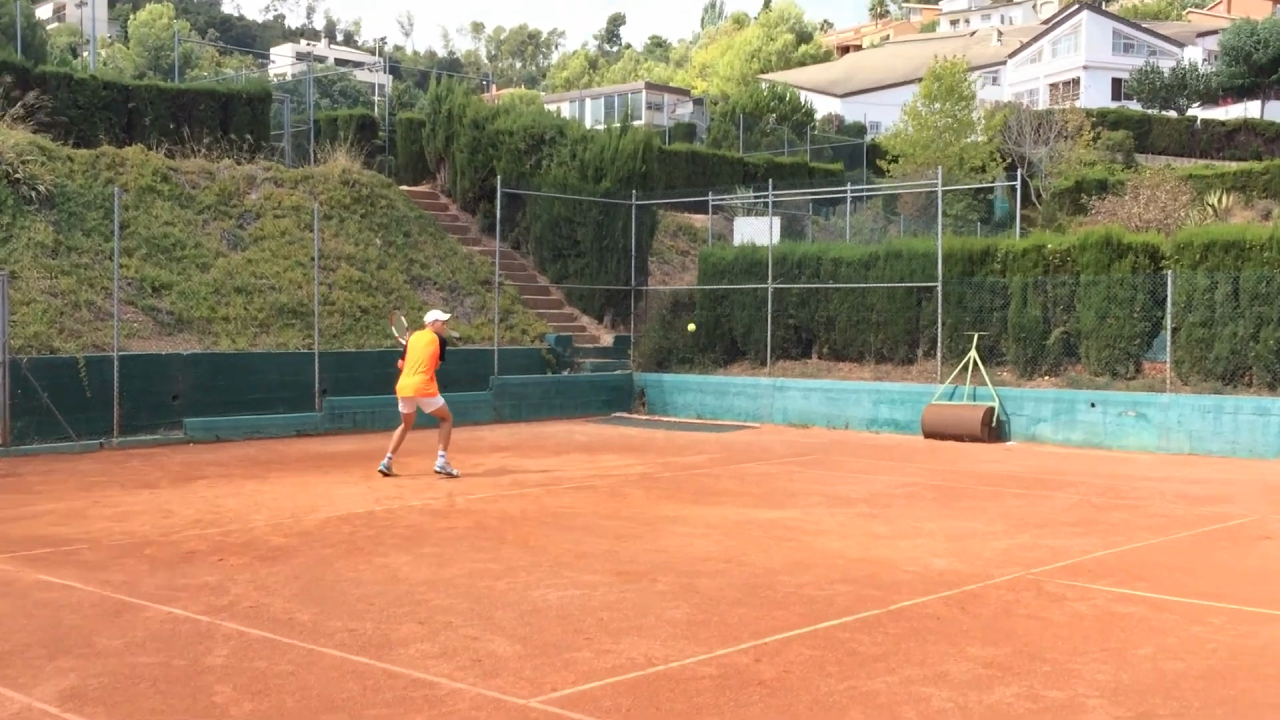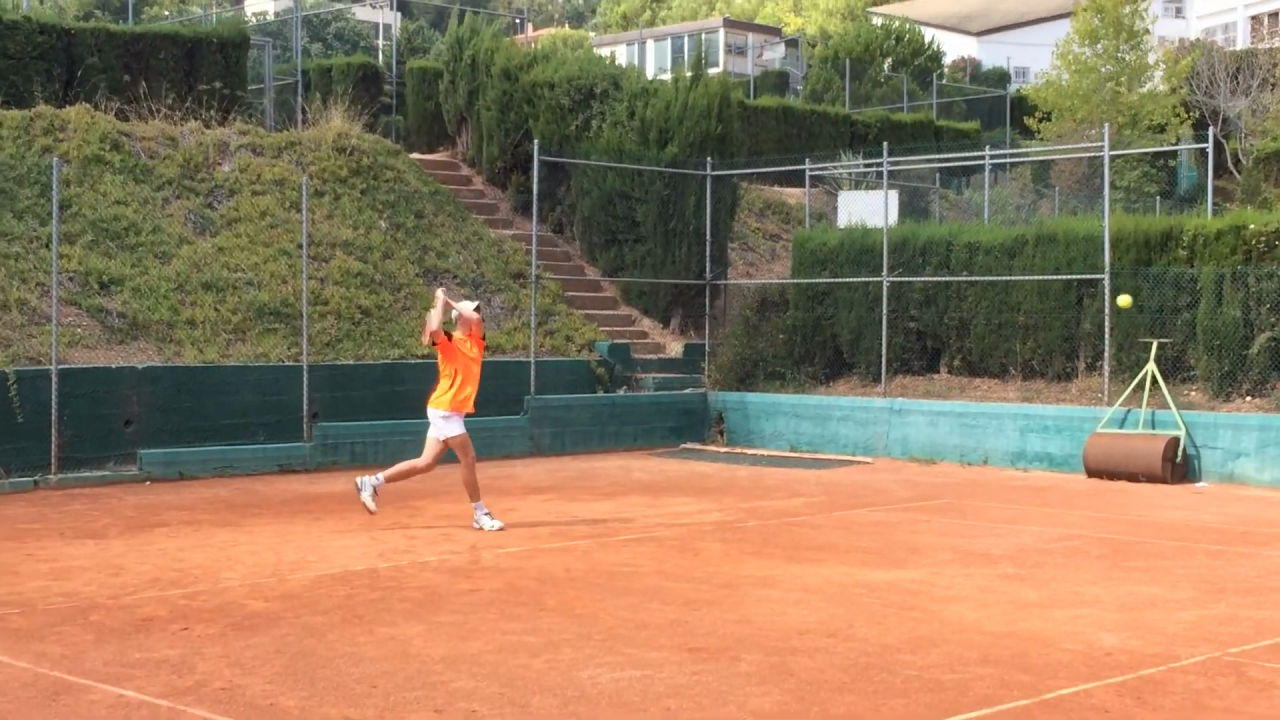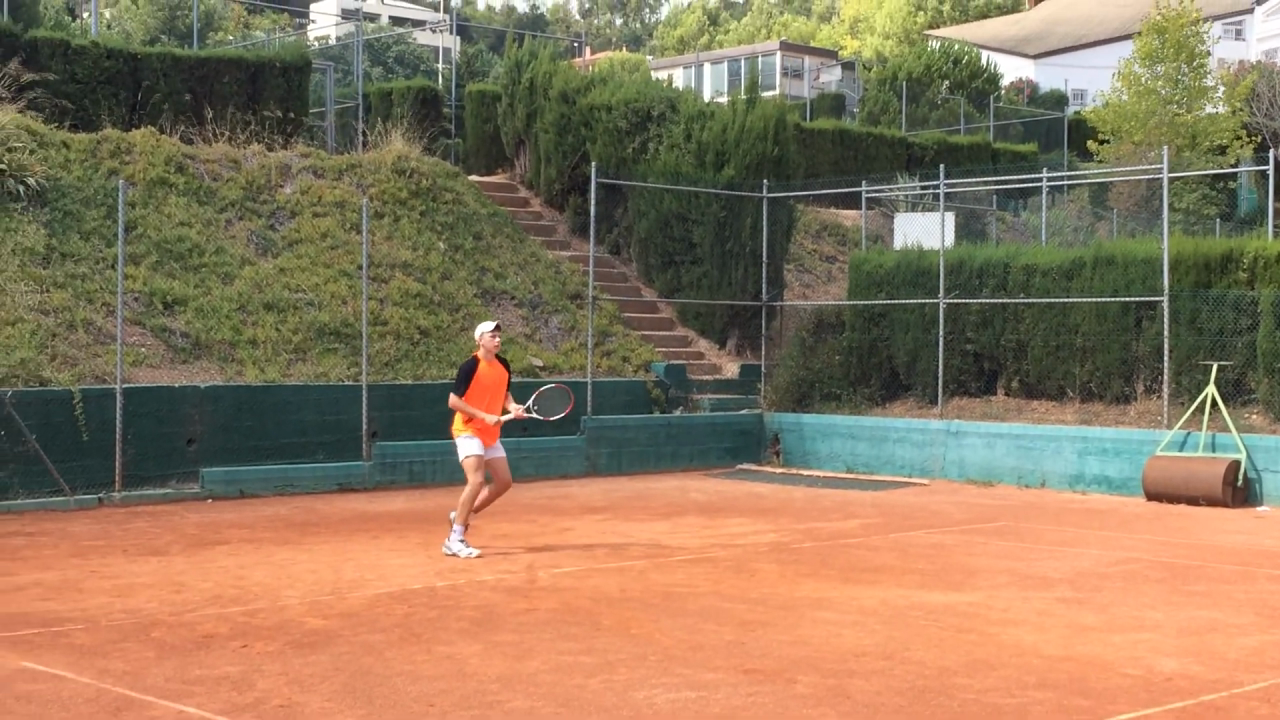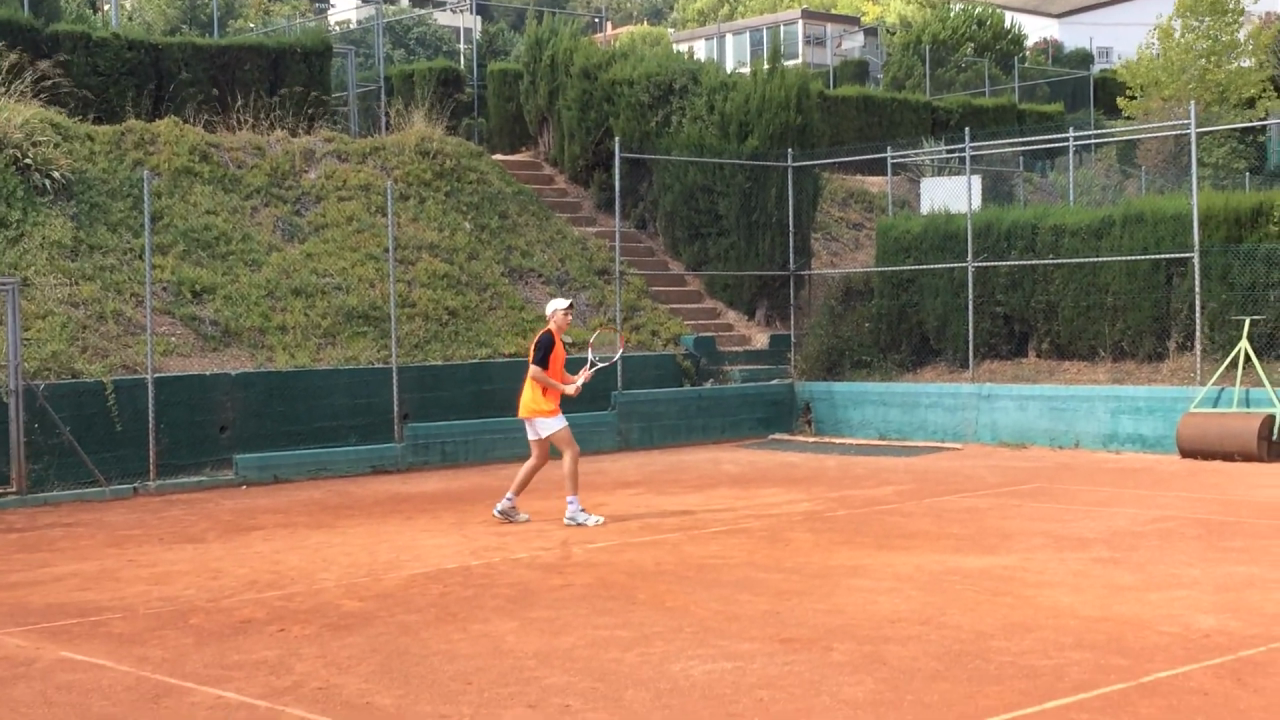
dt=0.7s
person 1, frame 1
left shoulder: (413, 337)
left elbow: (401, 364)
right elbow: (435, 365)
left hip: (403, 387)
right hip: (424, 388)
left knee: (406, 424)
right knee: (446, 419)
person 1, frame 2
left shoulder: (478, 338)
right shoulder: (446, 339)
left elbow: (476, 320)
right elbow: (432, 334)
left wrist: (458, 307)
right wrist: (442, 302)
left hip: (452, 409)
right hip: (445, 408)
left knee: (427, 462)
right knee: (468, 458)
left ankle: (372, 483)
right ankle: (480, 513)
person 1, frame 3
left shoulder: (504, 365)
right shoulder: (469, 366)
left elbow: (505, 395)
right elbow: (453, 401)
left wrist: (513, 408)
right wrist: (484, 416)
left hip: (491, 435)
right hip: (467, 431)
left knee: (504, 482)
right knee: (476, 481)
left ankle: (460, 516)
right ankle: (455, 539)
person 1, frame 4
left shoulder: (555, 340)
right shoulder: (547, 338)
left elbow: (557, 373)
right elbow: (536, 373)
left wrist: (576, 379)
right wrist: (564, 388)
left hip: (535, 406)
right hip: (541, 406)
left knee: (539, 458)
right knee: (571, 451)
left ankle: (506, 505)
right ankle: (573, 510)
